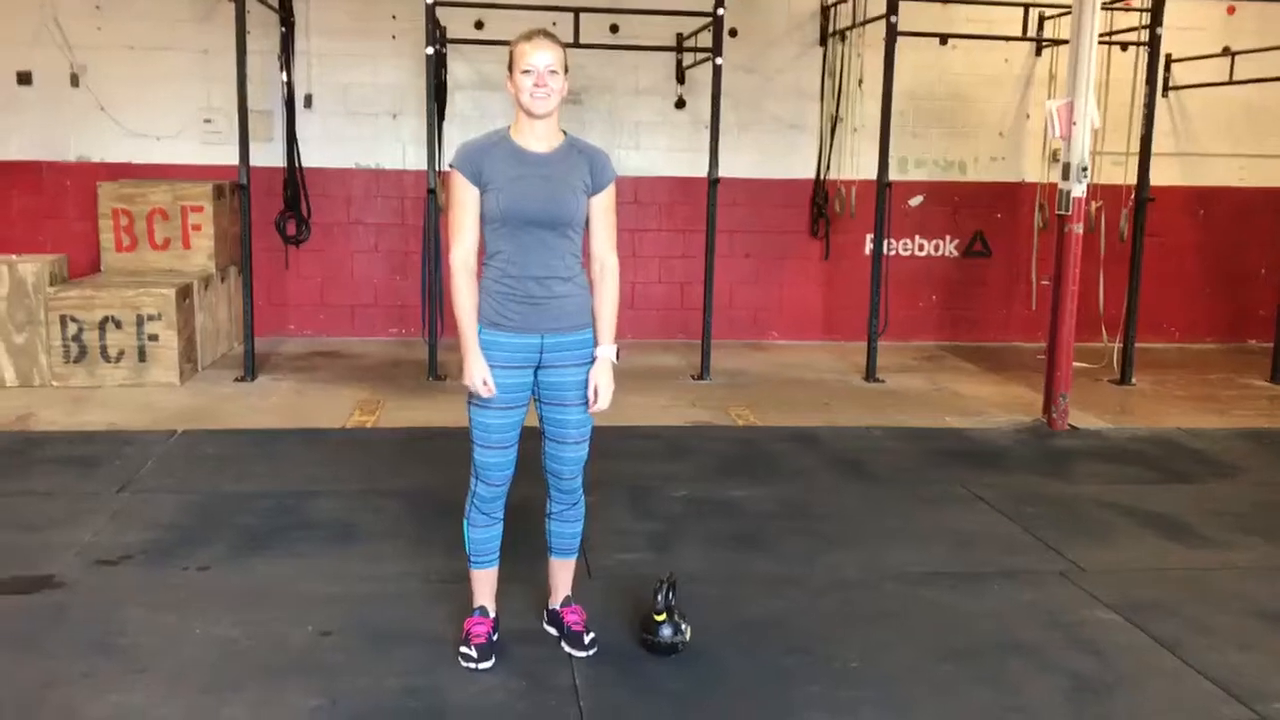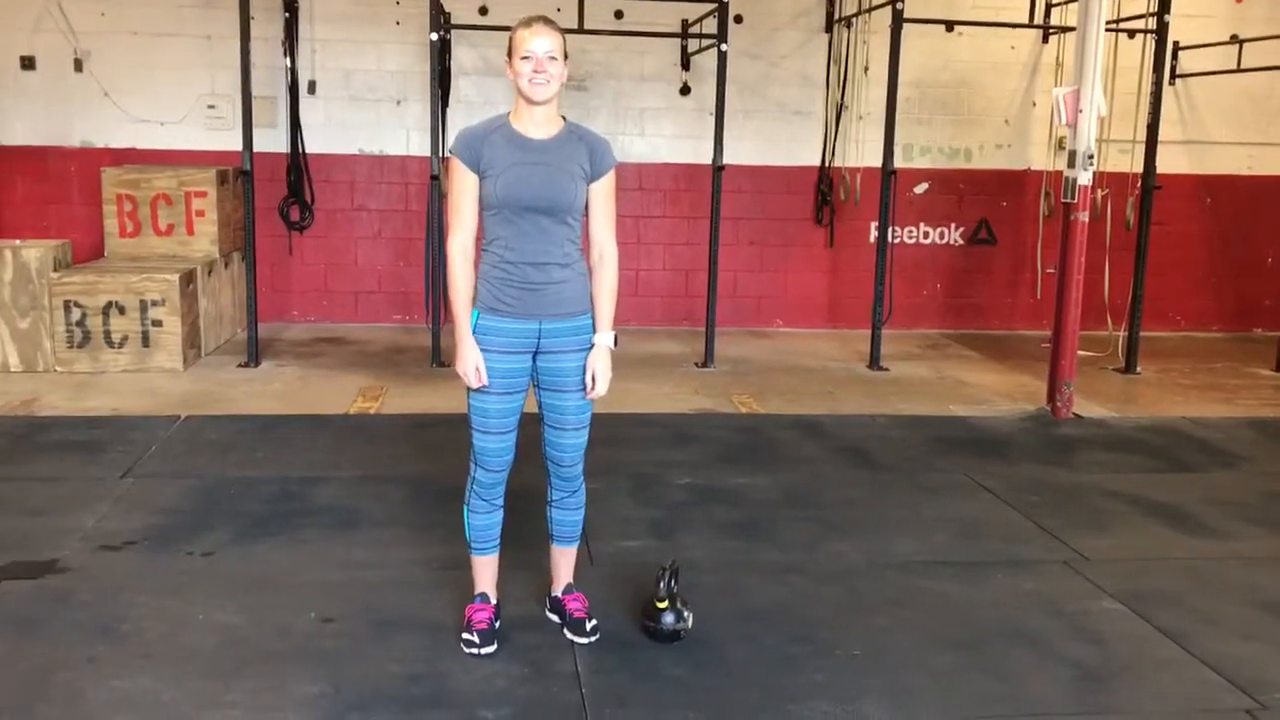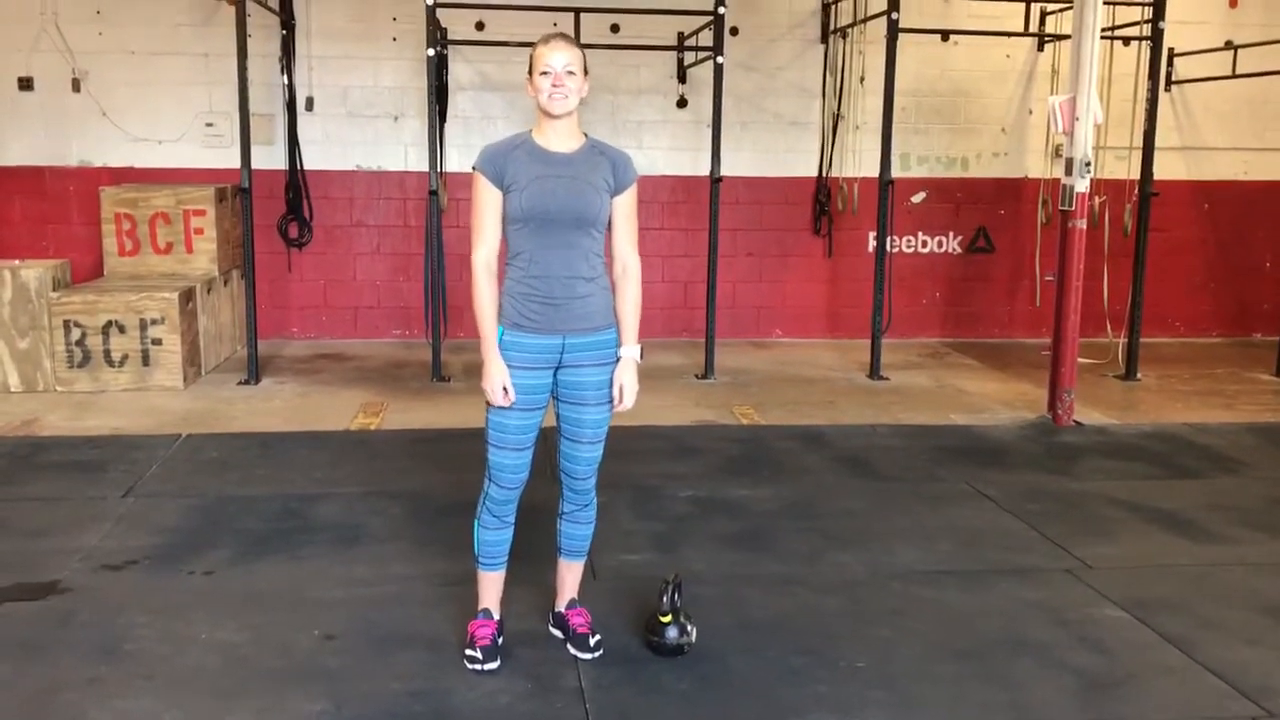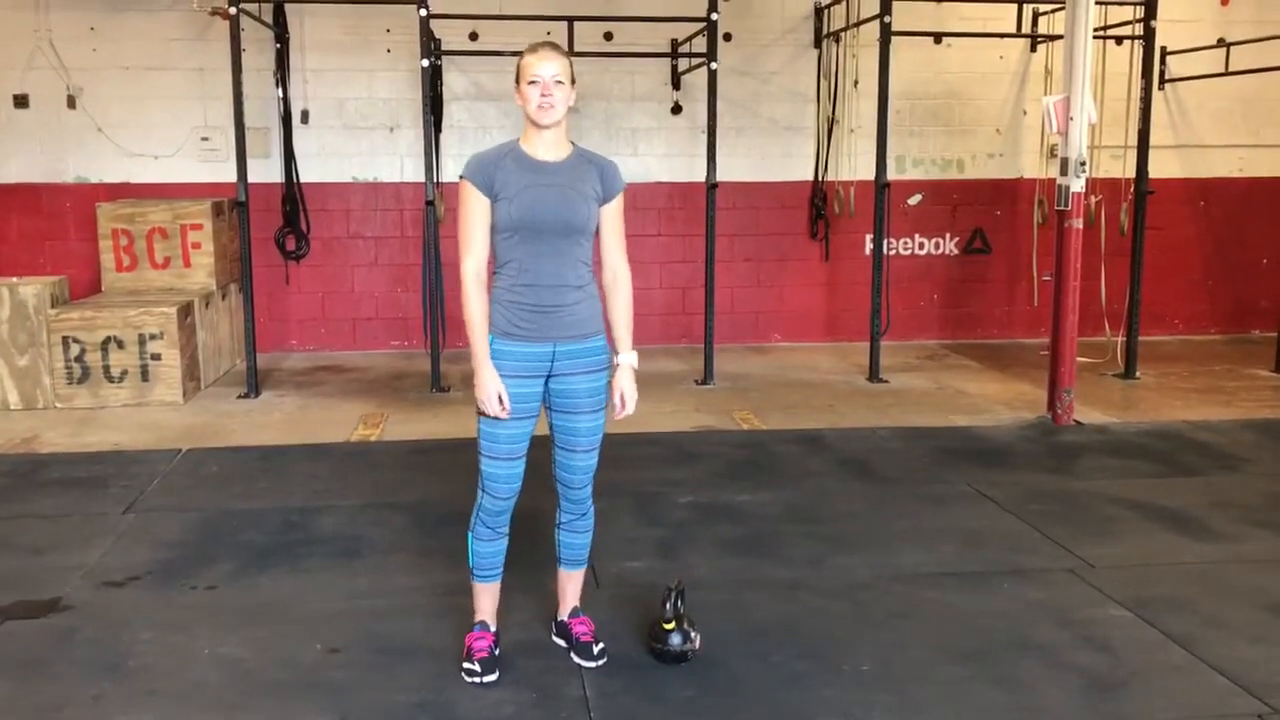
dt=1s
person 1, frame 1
left shoulder: (592, 163)
right shoulder: (476, 157)
left elbow: (604, 262)
right elbow: (462, 259)
left wrist: (605, 353)
right wrist: (471, 349)
left hip: (571, 342)
right hip: (501, 340)
left knee: (567, 481)
right knee: (489, 482)
left ankle: (562, 604)
right ankle: (482, 613)
person 1, frame 2
left shoulder: (591, 150)
right shoulder: (475, 144)
left elbow: (603, 250)
right elbow: (460, 246)
left wrist: (603, 340)
right wrist: (463, 336)
left hip: (570, 328)
right hip: (498, 327)
left knee: (567, 467)
right knee: (489, 468)
left ankle: (564, 591)
right ankle: (483, 599)
person 1, frame 3
left shoulder: (614, 164)
right shoulder: (499, 159)
left elbow: (626, 265)
right elbow: (483, 261)
left wrist: (629, 354)
right wrist: (491, 353)
left hip: (593, 344)
right hip: (521, 341)
left knee: (581, 483)
right knee: (503, 484)
left ankle: (567, 607)
right ankle: (487, 614)
person 1, frame 4
left shoulder: (600, 173)
right shoulder: (486, 168)
left elbow: (615, 270)
right elbow: (472, 271)
left wrist: (625, 359)
right wrist: (482, 362)
left hip: (583, 351)
right hip: (511, 350)
left knee: (576, 491)
right knee: (497, 494)
left ankle: (570, 616)
right ankle: (483, 626)
